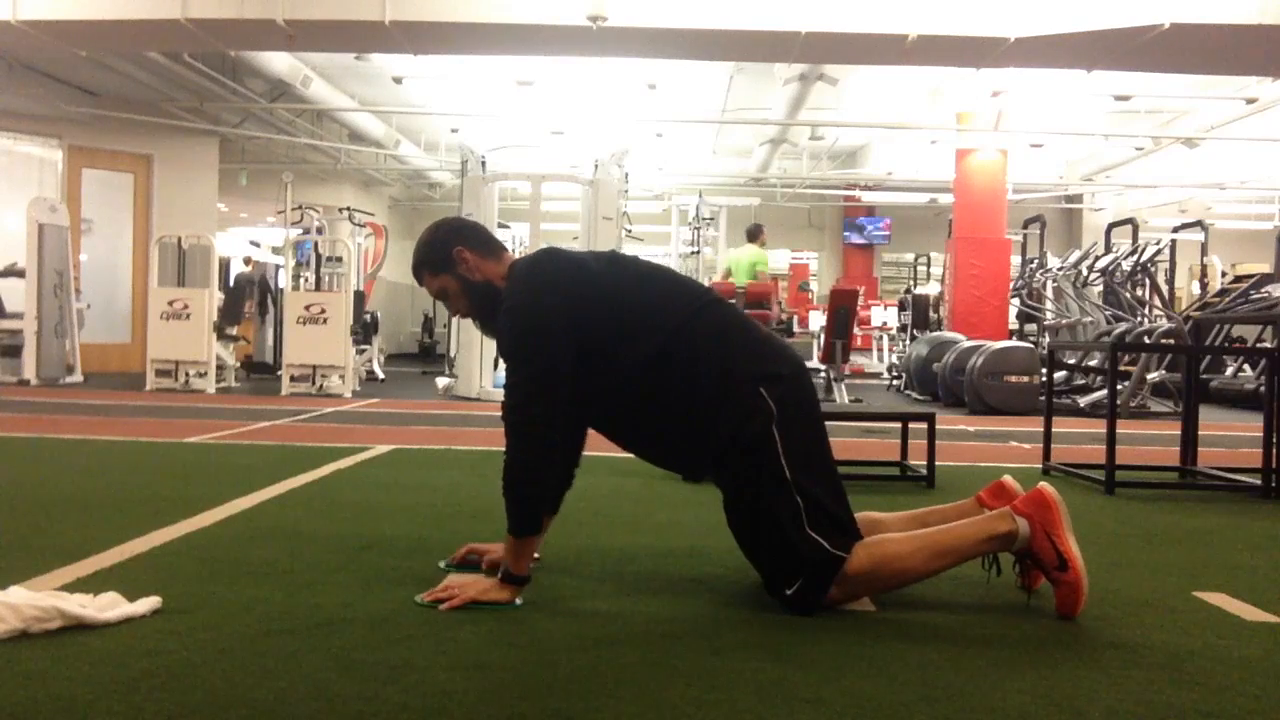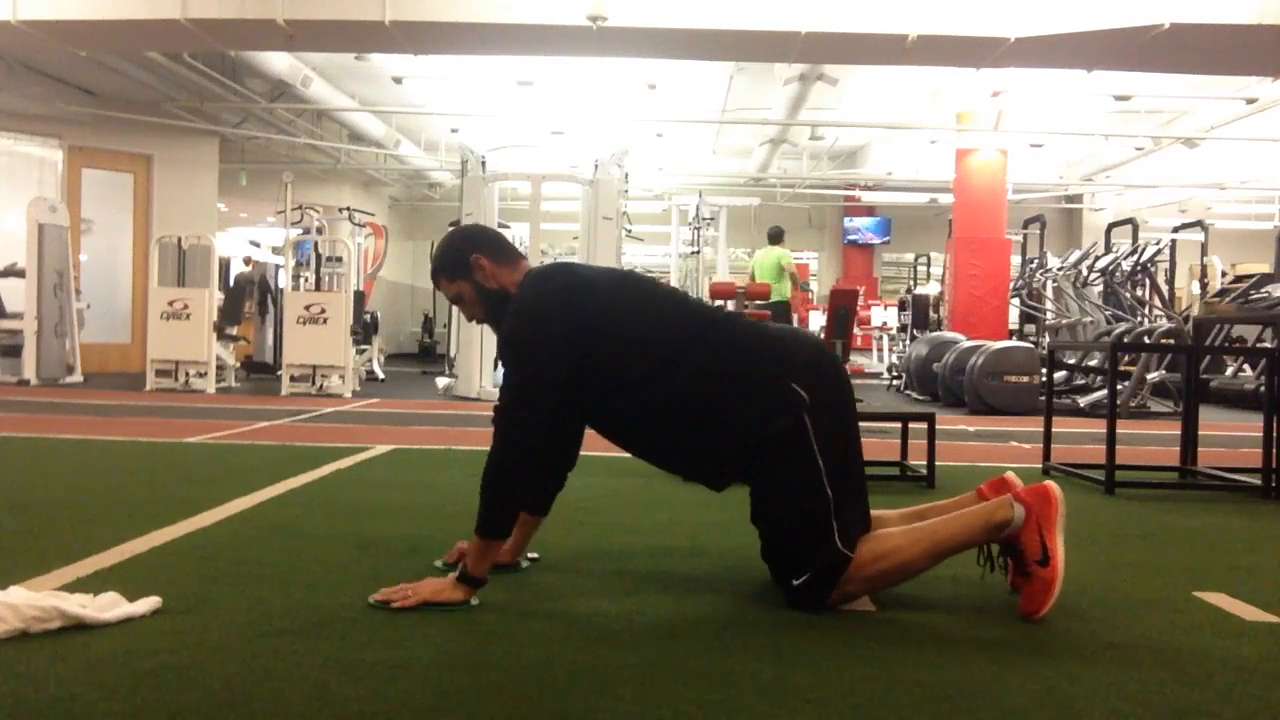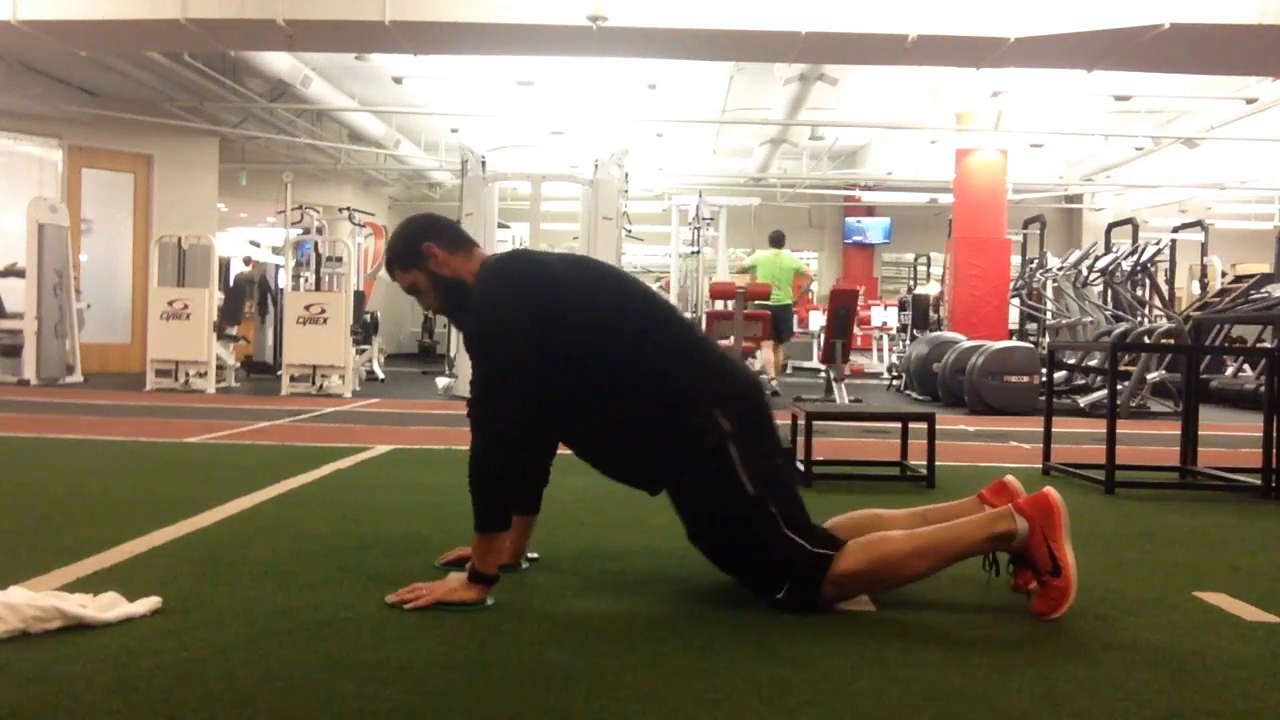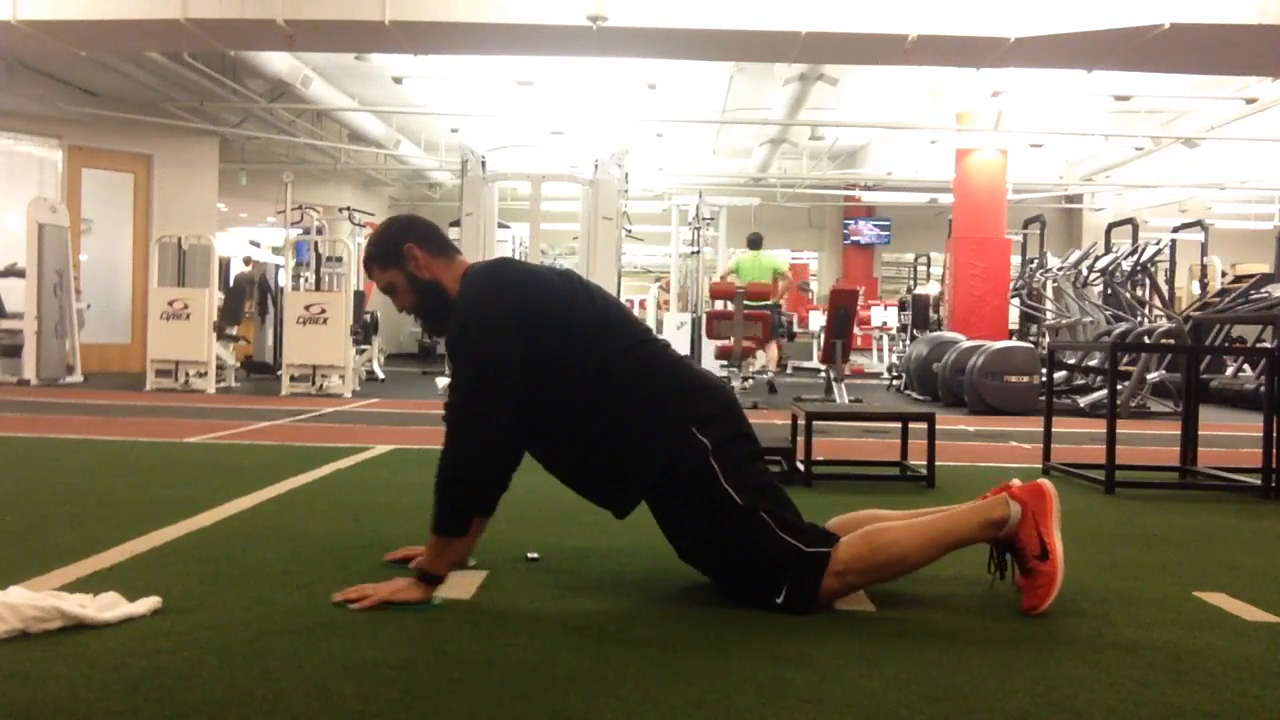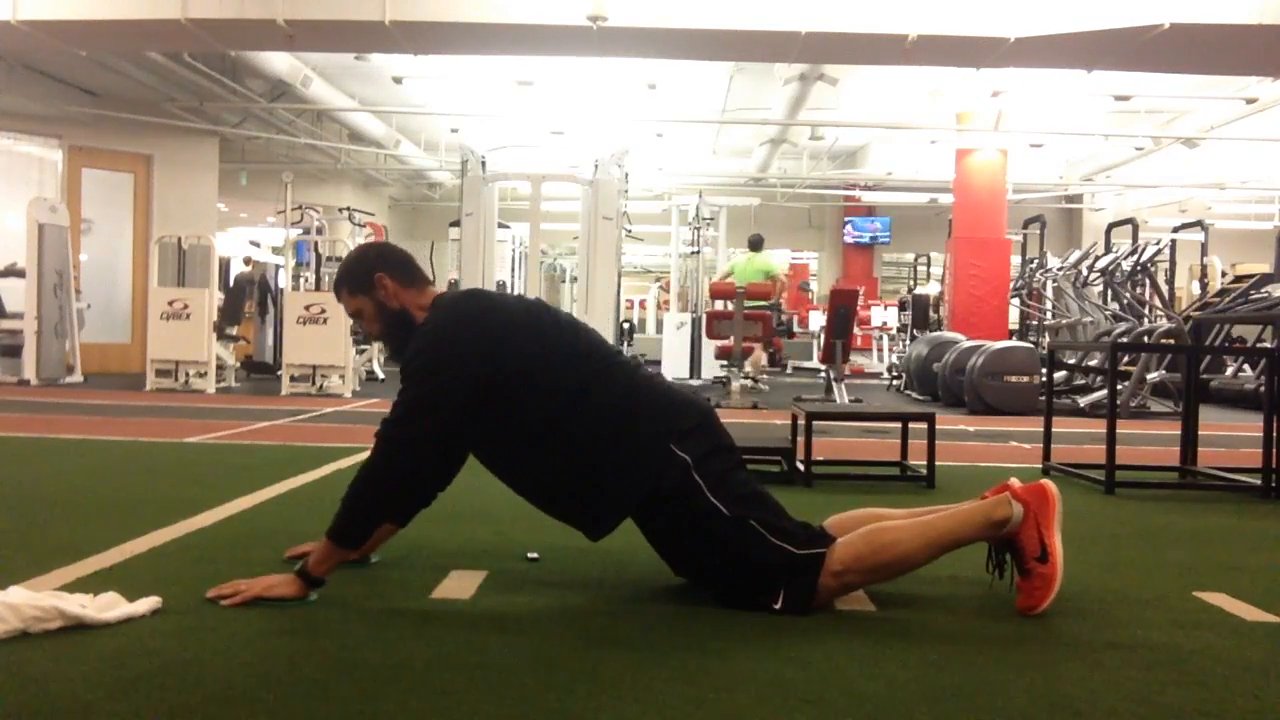
dt=1s
person 1, frame 1
left shoulder: (532, 296)
right shoulder: (555, 291)
left elbow: (532, 438)
right elbow: (560, 435)
left wrist: (510, 576)
right wrist: (519, 545)
left hip: (752, 403)
right hip: (745, 404)
left knee: (818, 579)
right knee: (829, 542)
left ankle: (1015, 524)
right ankle: (990, 506)
person 1, frame 2
left shoulder: (538, 307)
right shoulder: (564, 304)
left elbow: (517, 443)
right elbow: (553, 444)
left wrist: (468, 575)
right wrist: (510, 547)
left hip: (791, 397)
right hip: (782, 397)
left knee: (818, 579)
right knee: (826, 543)
left ankle: (1012, 515)
right ankle: (987, 504)
person 1, frame 3
left shoulder: (500, 295)
right shoulder: (524, 286)
left elbow: (499, 436)
right elbow: (531, 431)
left wrist: (480, 574)
right wrist: (509, 546)
left hip: (706, 423)
right hip: (702, 422)
left knee: (812, 578)
right knee: (807, 545)
left ankle: (1015, 524)
right ankle: (987, 507)
person 1, frame 4
left shoulder: (483, 305)
right shoulder: (505, 297)
left elbow: (474, 444)
right elbow: (497, 444)
left wrist: (427, 574)
right wrist: (452, 545)
left hip: (683, 442)
right hip: (681, 439)
left knee: (813, 578)
right knee: (812, 547)
left ankle: (1007, 514)
right ankle: (995, 508)
person 1, frame 5
left shoulder: (449, 339)
right shoulder: (468, 330)
left elbow: (399, 460)
right elbow: (423, 466)
left wrist: (308, 575)
right wrist: (352, 543)
left hip: (665, 459)
right hip: (664, 453)
left knee: (813, 576)
right knee: (805, 547)
left ankle: (1006, 512)
right ankle: (992, 507)
